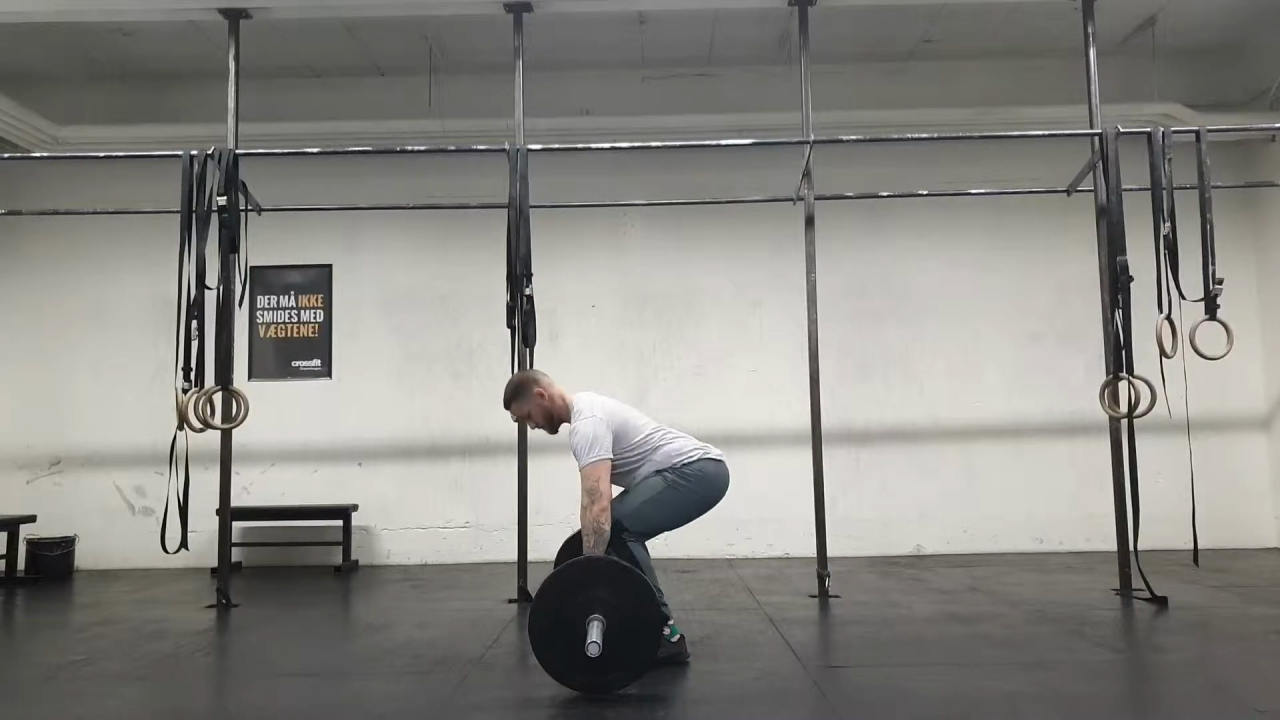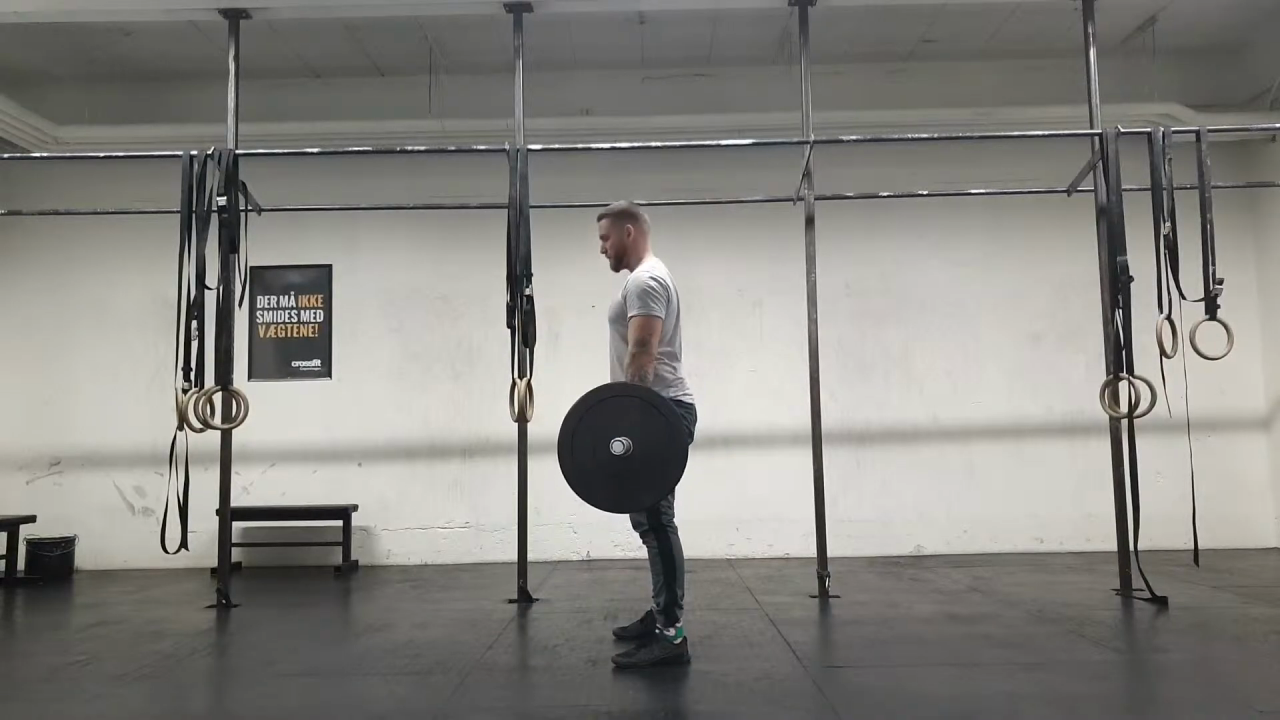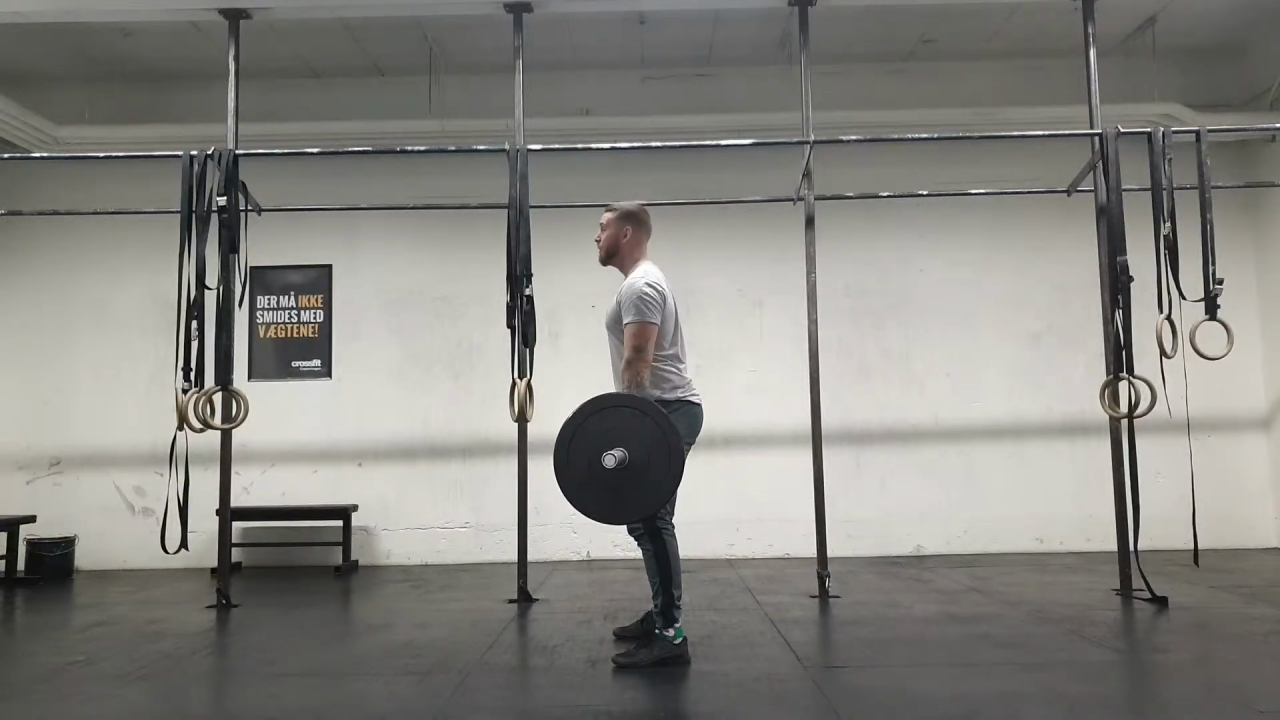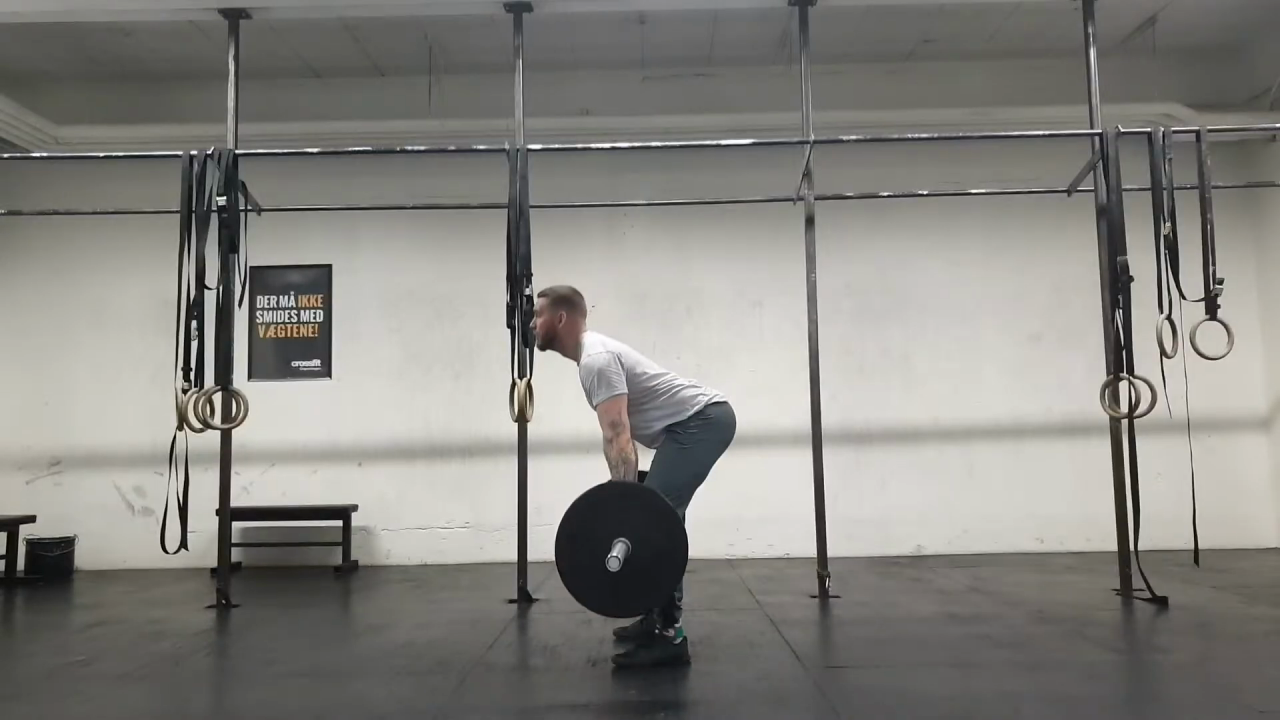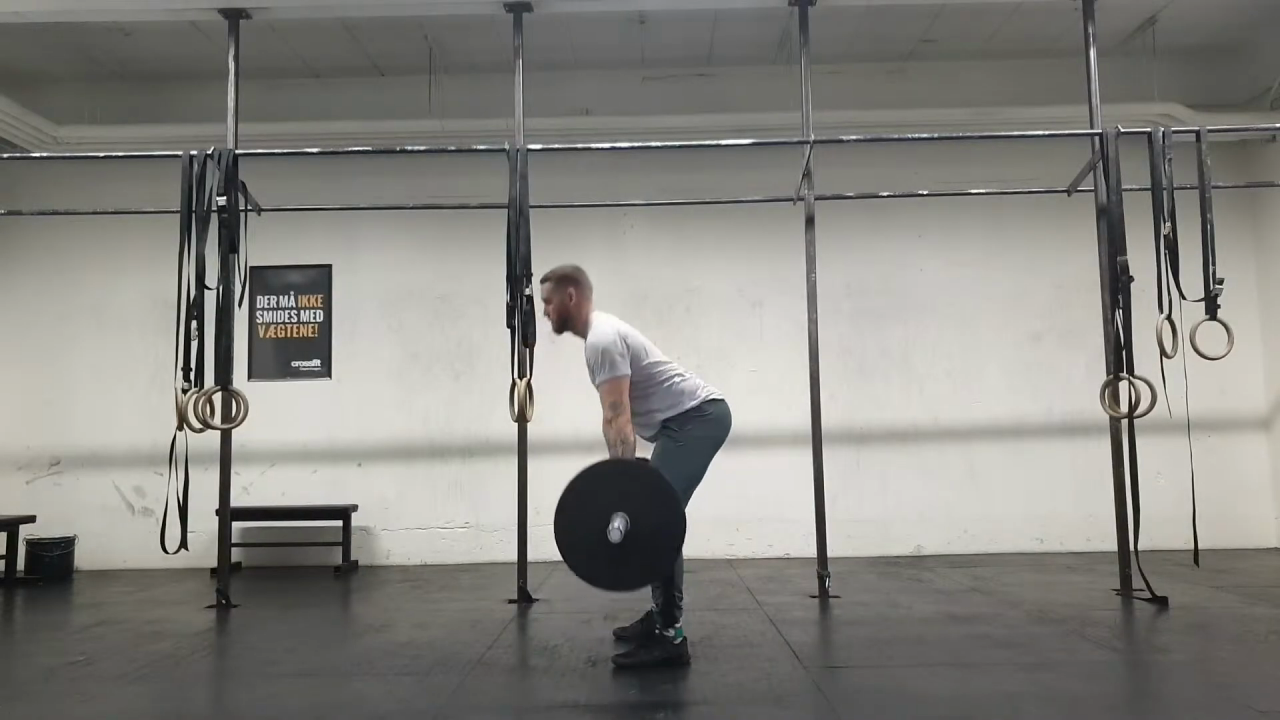
dt=1s
person 1, frame 1
left shoulder: (586, 424)
right shoulder: (586, 408)
left elbow: (596, 506)
right elbow: (599, 503)
left hip: (698, 472)
right hip: (703, 469)
left knee: (617, 529)
right knee: (621, 526)
left ankle: (663, 633)
person 1, frame 2
left shoulder: (645, 280)
right shoulder: (646, 278)
left elbow: (641, 356)
left knee: (655, 520)
right knee: (650, 518)
left ankle: (671, 634)
right ankle: (663, 615)
person 1, frame 3
left shoulder: (639, 286)
right shoulder: (642, 282)
left elbow: (637, 362)
left hip: (665, 413)
right hip: (664, 412)
left knee: (649, 519)
right knee: (648, 518)
left ankle: (670, 635)
right ankle: (662, 615)
person 1, frame 4
left shoulder: (596, 360)
right shoulder: (595, 352)
left elbow: (617, 436)
right elbow: (622, 433)
left hip: (700, 420)
right hip: (700, 420)
left ankle: (669, 635)
right ankle: (661, 616)
person 1, frame 5
left shoulder: (602, 339)
right shoulder: (603, 333)
left elbow: (617, 419)
right elbow: (622, 417)
left hip: (697, 417)
right hip: (696, 416)
left ankle: (669, 635)
right ankle: (661, 615)
